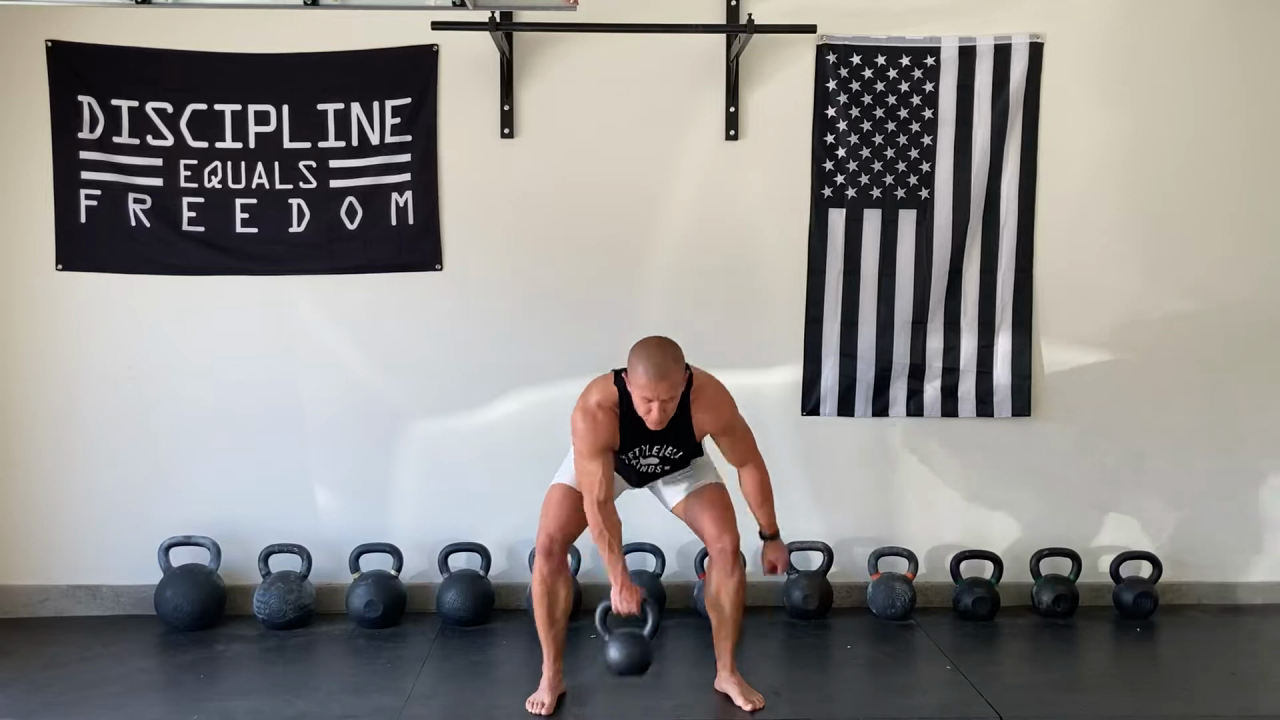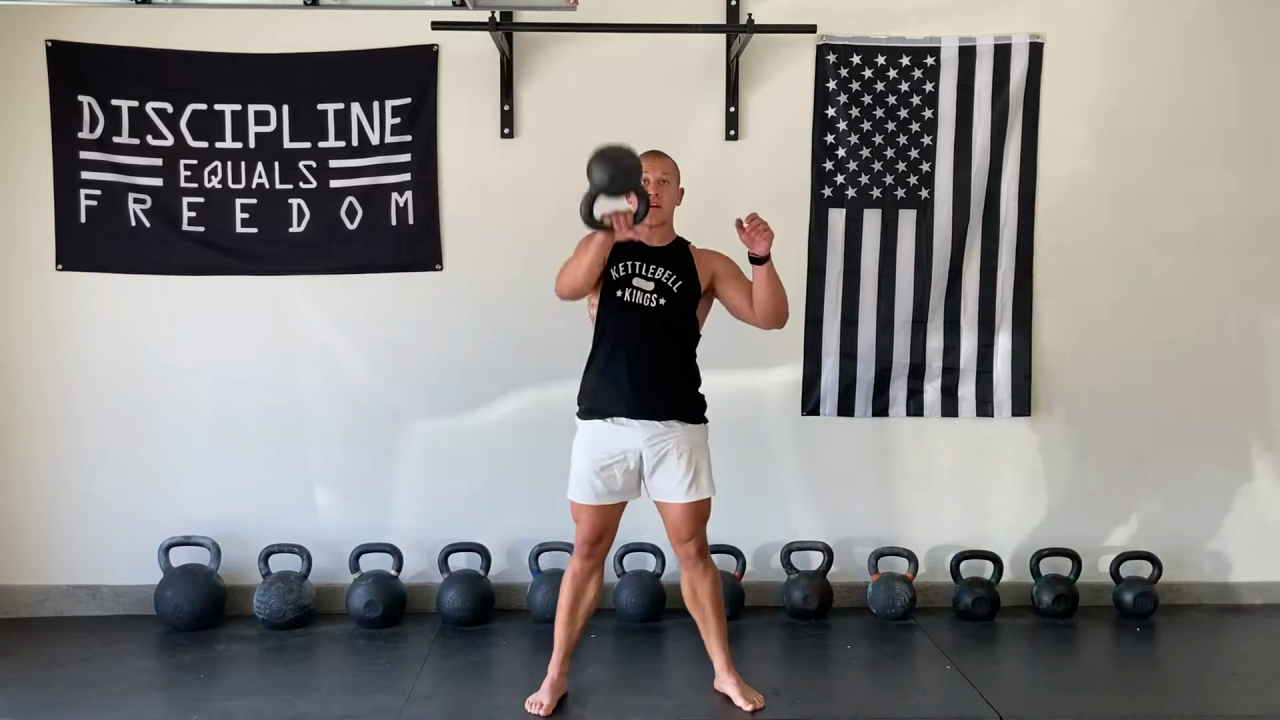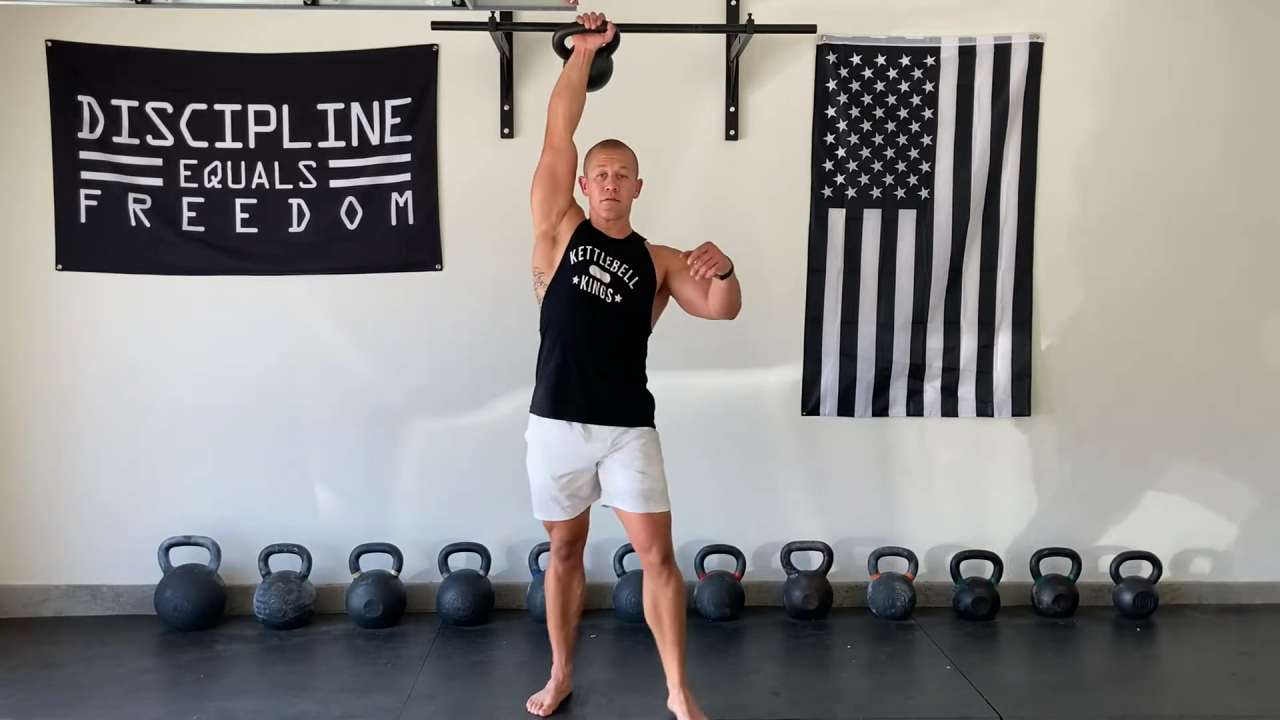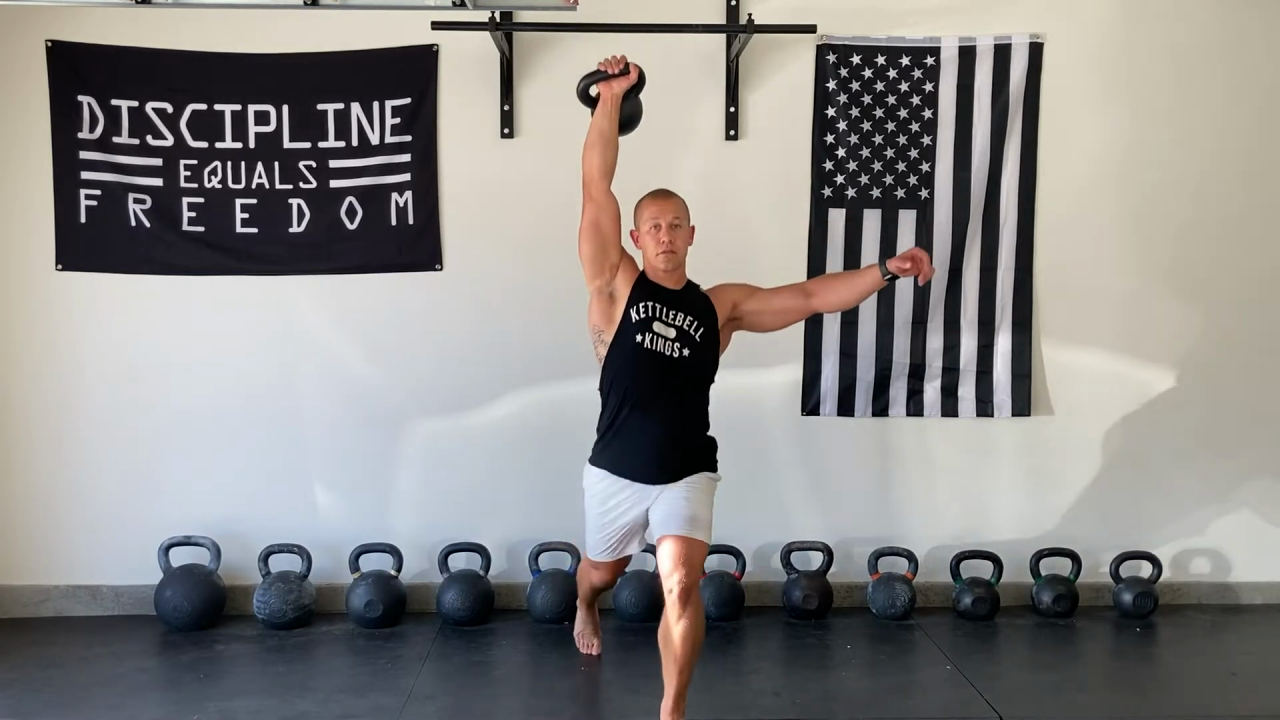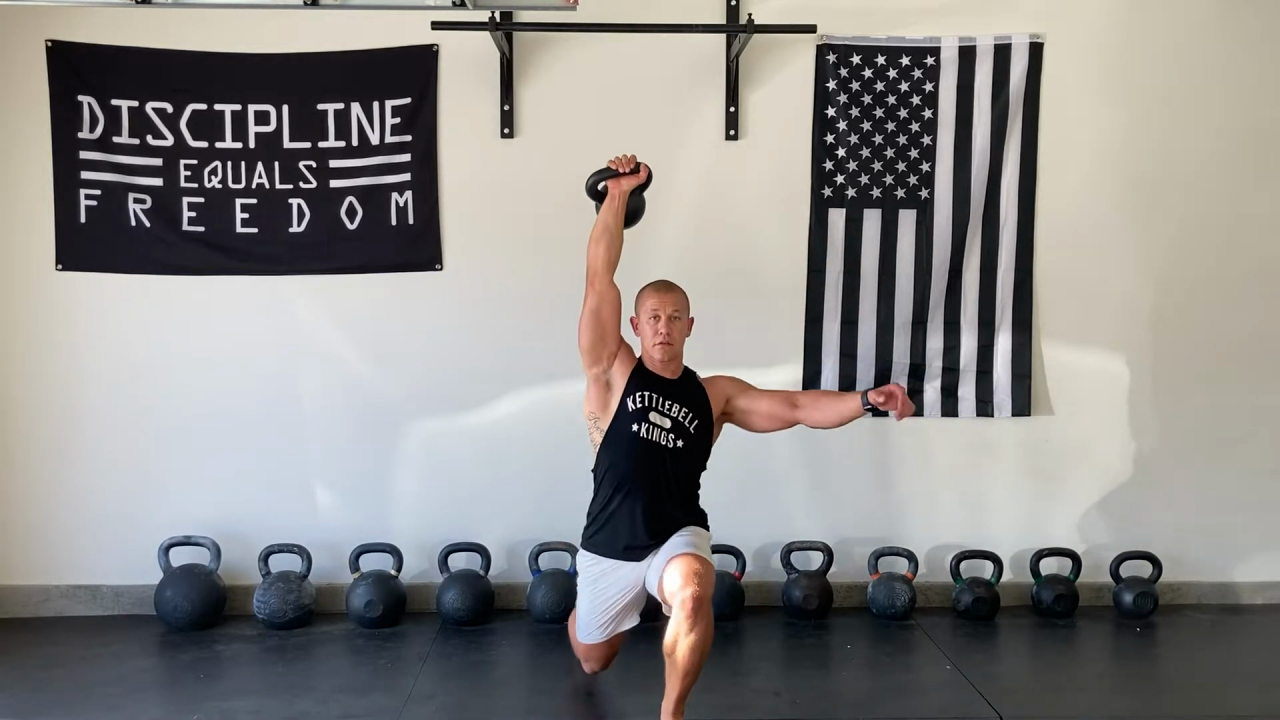
dt=1s
person 1, frame 1
left shoulder: (710, 401)
right shoulder: (594, 410)
left elbow: (748, 463)
right elbow: (597, 503)
left wrist: (771, 538)
right wrist: (619, 580)
left hip: (678, 464)
right hip: (601, 462)
left knee: (726, 545)
right knee: (549, 544)
left ankle: (727, 673)
right ankle: (551, 675)
person 1, frame 2
left shoulder: (704, 263)
right shoulder: (604, 248)
left elbow: (771, 315)
right elbow: (566, 287)
left wrist: (760, 256)
right wrist: (603, 239)
left hip: (677, 425)
right hip: (605, 421)
left knee: (692, 551)
right knee: (588, 551)
left ankle: (725, 672)
person 1, frame 3
left shoulder: (659, 261)
right shoulder: (558, 232)
left elbow: (721, 306)
right elbow: (557, 137)
left wrist: (724, 272)
right wrist: (584, 51)
left hip: (628, 428)
right hip: (557, 422)
left knee: (656, 556)
right knee: (564, 551)
person 1, frame 4
left shoulder: (719, 305)
right shoulder: (615, 286)
left elbow: (811, 296)
right elbow: (596, 190)
left wrist: (884, 270)
right wrist: (610, 99)
left hip: (686, 475)
right hip: (616, 471)
left knee: (682, 587)
right knee: (599, 573)
right ankle: (585, 608)
person 1, frame 5
left shoulder: (714, 393)
right shoulder: (613, 373)
left elbow: (796, 406)
right elbow: (599, 280)
left wrist: (864, 398)
right wrist: (618, 196)
left hip: (678, 536)
right hip: (611, 545)
left knee: (693, 597)
right knee: (592, 659)
right ankle: (586, 612)
